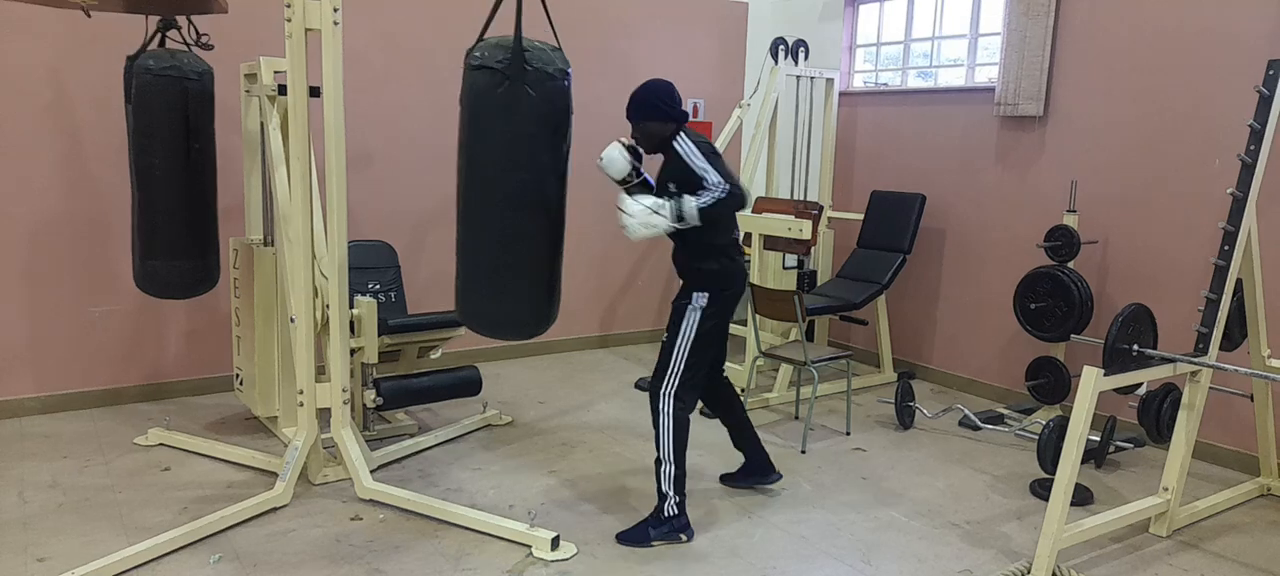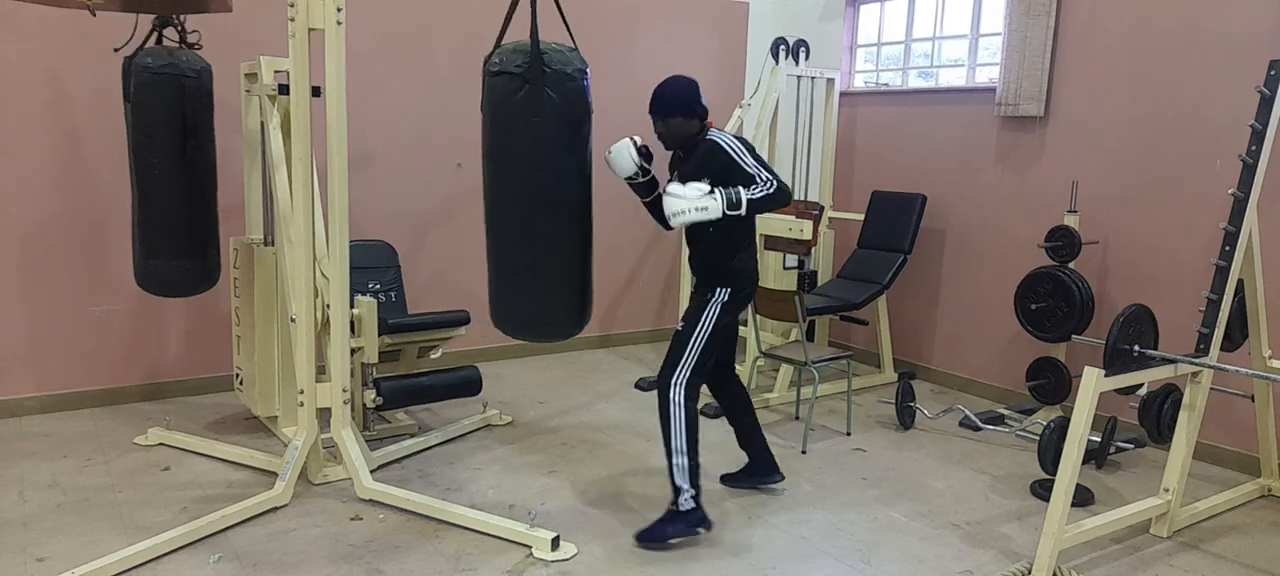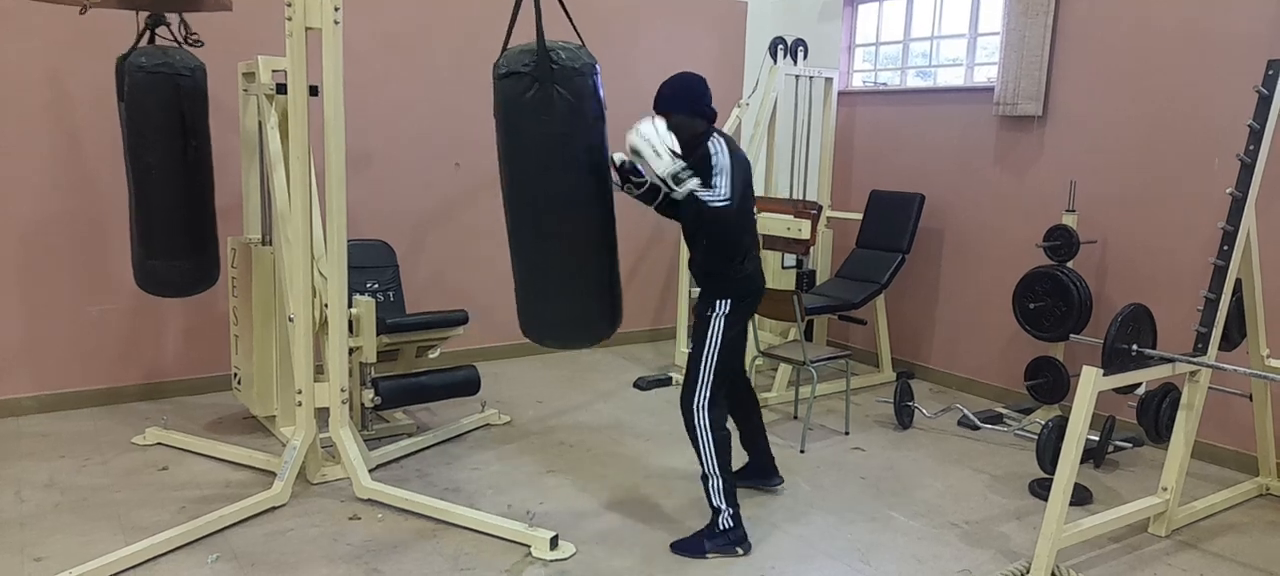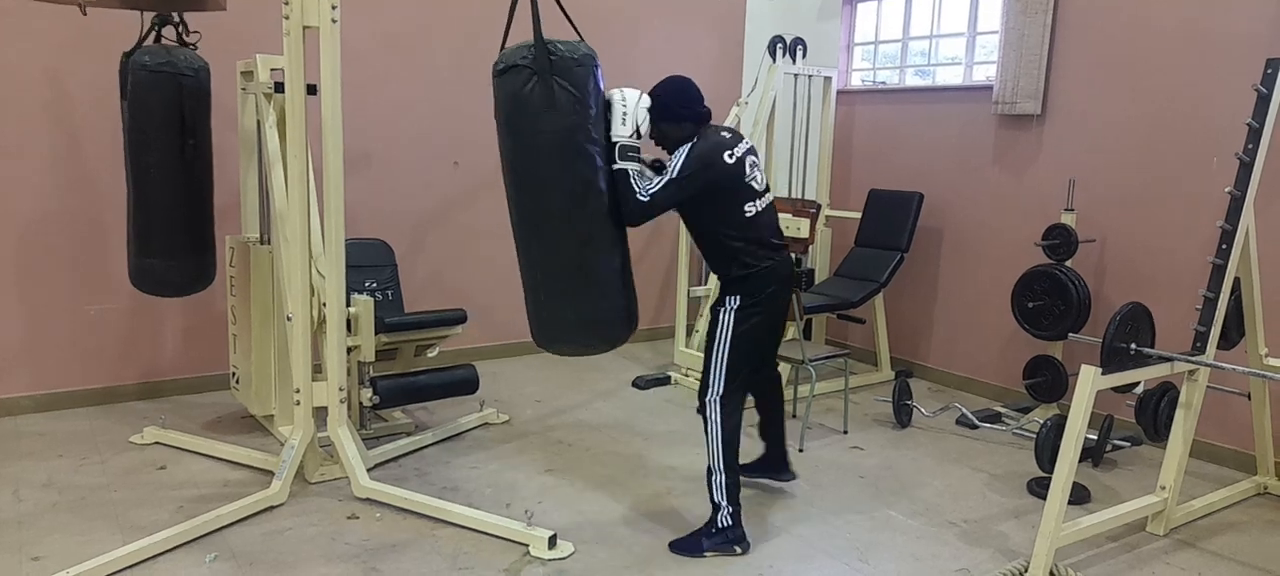
dt=0.2s
person 1, frame 1
left shoulder: (685, 149)
right shoulder: (677, 152)
left elbow: (727, 195)
right elbow: (666, 205)
left wrist: (665, 213)
right wrist: (634, 186)
left hip: (710, 284)
right hip: (718, 280)
left knee: (670, 390)
right knee: (705, 375)
left ankle: (671, 514)
right ankle: (758, 464)
person 1, frame 2
left shoulder: (723, 147)
right shoulder: (683, 157)
left elbow: (778, 191)
right elbow: (671, 219)
left wrist: (716, 201)
right wrist: (640, 180)
left hip: (727, 282)
right hip: (715, 280)
left knee: (675, 384)
right knee: (717, 372)
left ankle: (686, 507)
right ankle: (762, 464)
person 1, frame 3
left shoulder: (719, 150)
right shoulder: (693, 152)
left elbow: (725, 213)
right elbow: (679, 209)
left wrist: (672, 173)
right wrist: (634, 179)
left hip: (729, 289)
right hip: (727, 283)
left knee: (701, 400)
right knee: (730, 375)
left ankle: (727, 527)
right ankle: (761, 465)
person 1, frame 4
left shoulder: (696, 156)
right shoulder: (728, 139)
left elbow: (635, 210)
left wrist: (625, 146)
right wrist: (647, 165)
left hip: (747, 286)
right hip: (773, 274)
left knee: (718, 397)
right knee: (760, 368)
left ankle: (726, 526)
right ankle: (775, 458)
